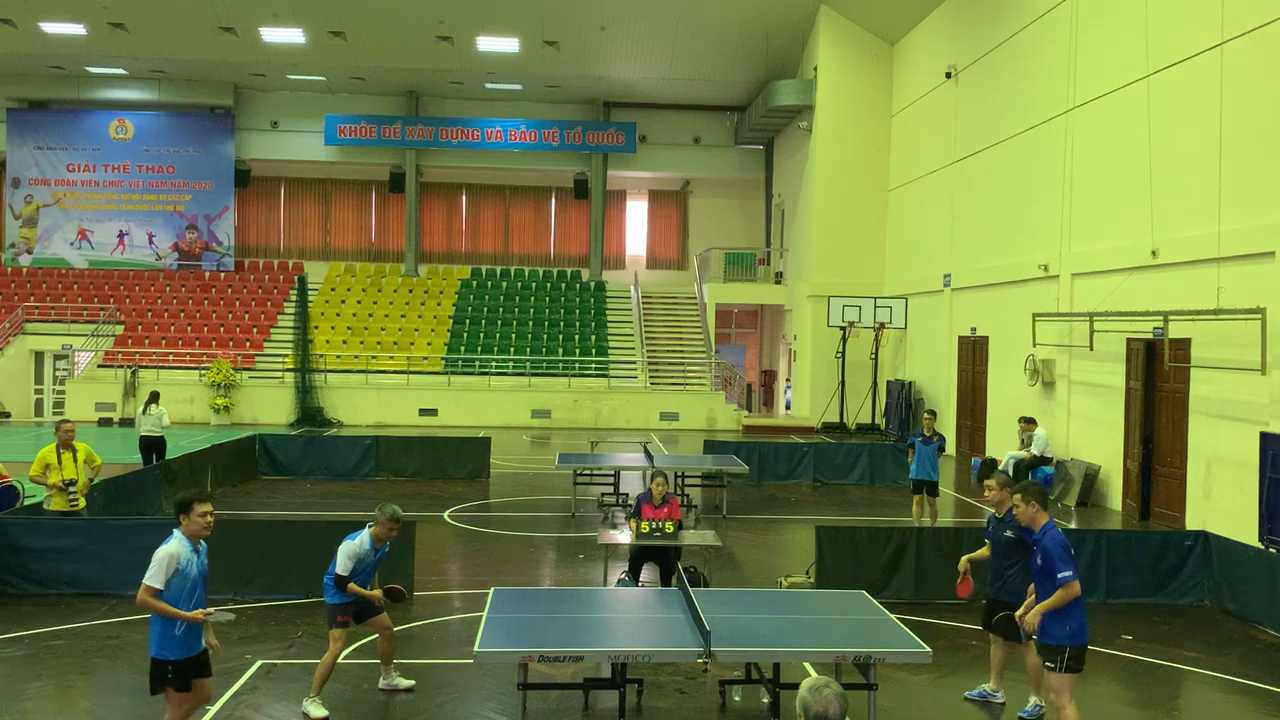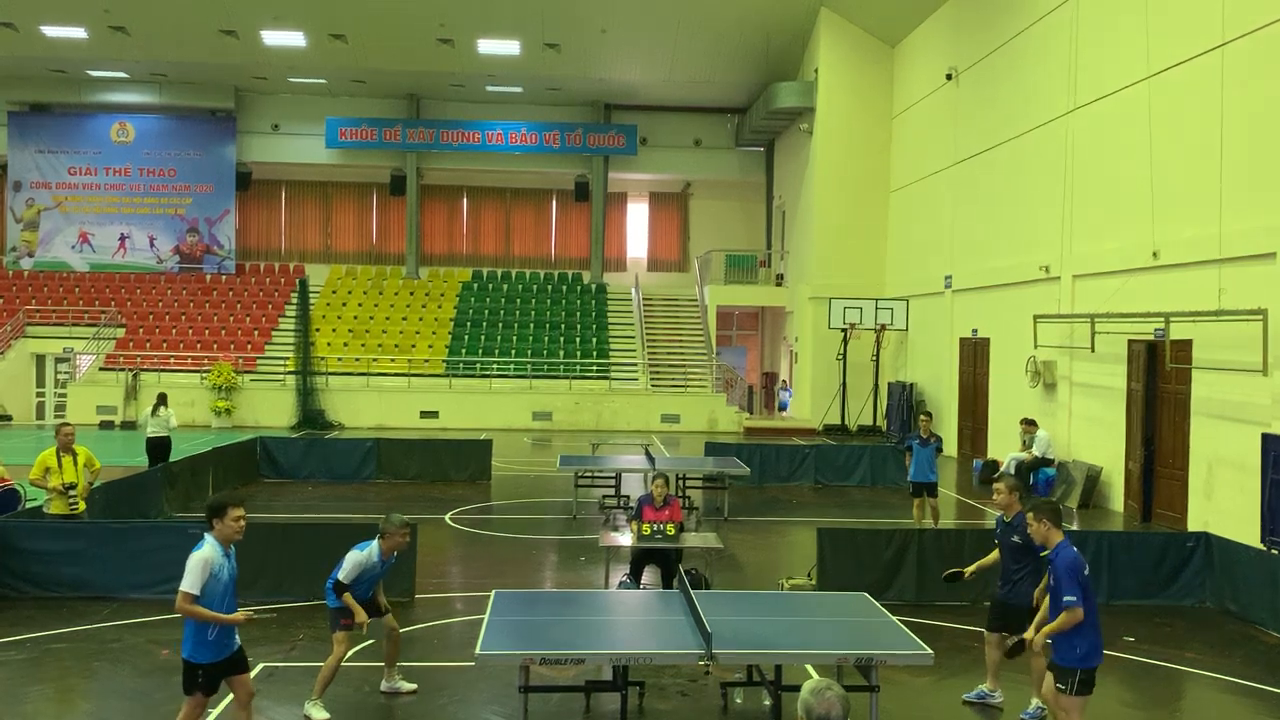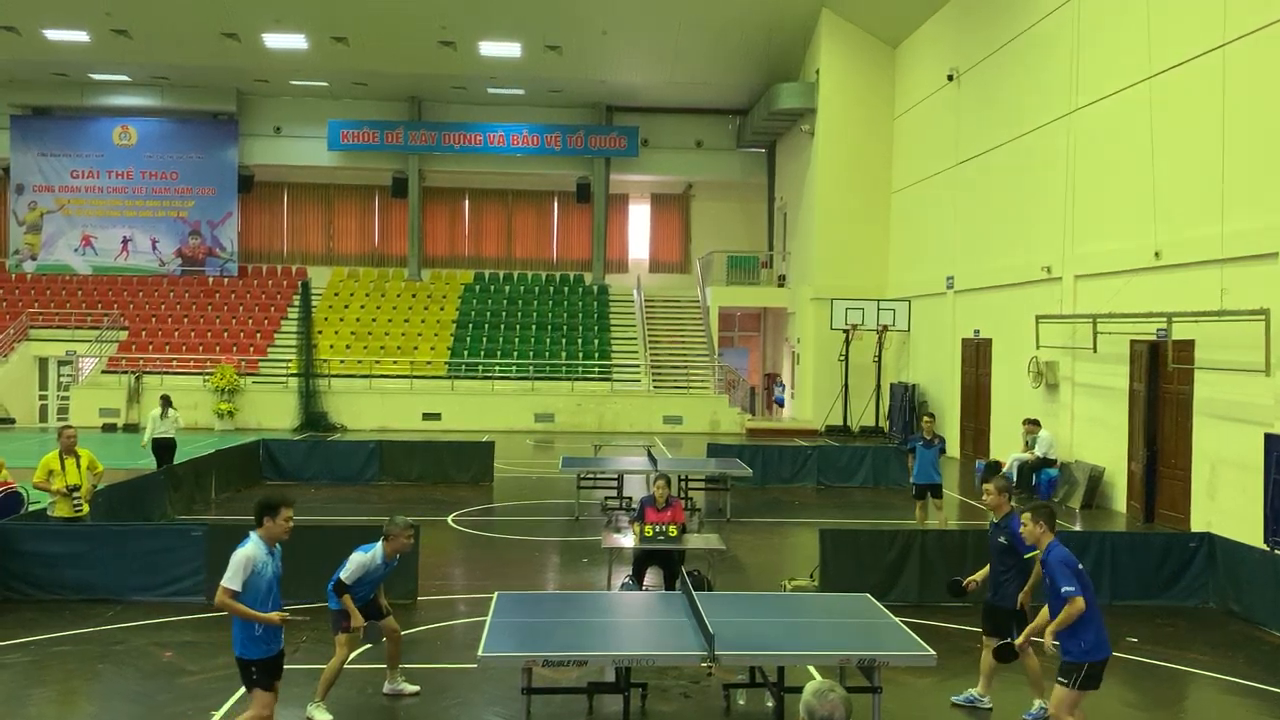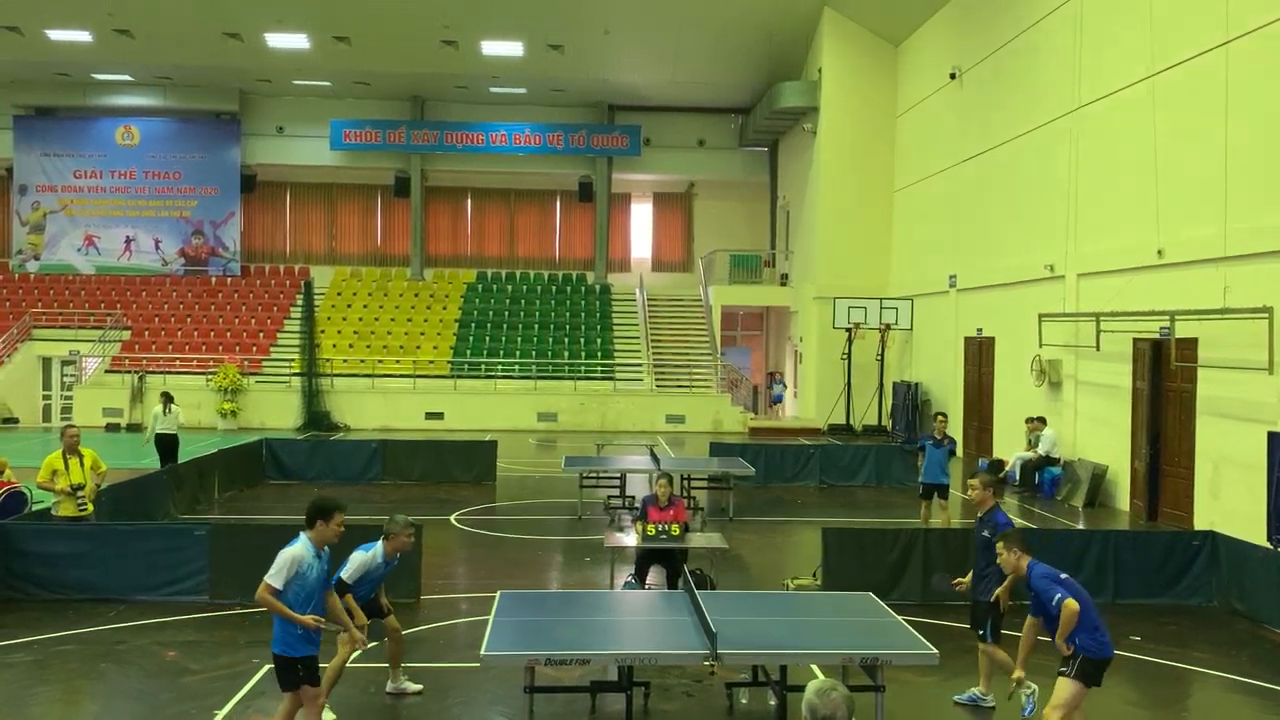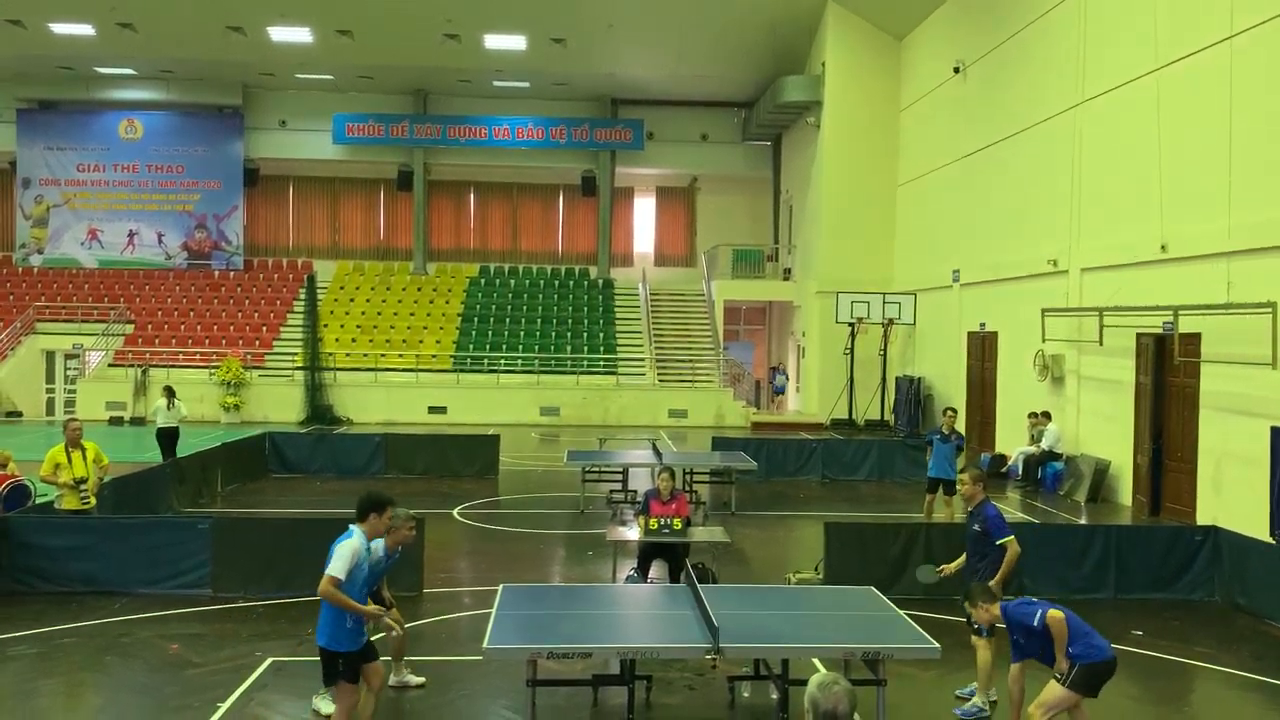
dt=0.3s
person 1, frame 1
left shoulder: (1021, 520)
right shoulder: (992, 519)
right wrist: (968, 558)
left hip: (1017, 594)
right hip: (997, 592)
left knee: (1025, 644)
right knee: (997, 638)
left ankle: (1036, 699)
right ankle: (994, 688)
person 1, frame 2
left shoulder: (1028, 526)
right shoulder: (1001, 522)
left wrist: (1041, 589)
right wrist: (978, 565)
left hip: (1025, 598)
right hip: (1003, 593)
left knee: (1032, 648)
right knee: (992, 638)
right ankle: (992, 690)
person 1, frame 3
left shoulder: (1016, 526)
right shoulder: (994, 523)
left wrist: (1026, 592)
right wrist: (980, 576)
left hip: (1012, 600)
right hip: (994, 597)
left knee: (1022, 649)
right knee: (989, 643)
right ankle: (981, 694)
person 1, frame 4
left shoulder: (1000, 521)
right shoulder: (981, 519)
left wrist: (1006, 587)
right wrist: (969, 578)
left hip: (993, 593)
right hip: (979, 591)
left knee: (988, 646)
right knee: (983, 643)
left ankle: (1025, 687)
right ankle: (983, 692)
person 1, frame 5
left shoulder: (990, 514)
right shoulder: (972, 512)
left elbow: (1014, 549)
left wrist: (998, 580)
right wrist: (953, 566)
left hip: (986, 586)
right hip: (974, 584)
left knee: (980, 640)
right knee: (983, 637)
right ankle: (985, 687)
person 2, frame 1
left shoulder: (201, 548)
right shoulder: (169, 551)
right elbow: (143, 598)
left wrist: (208, 630)
right wrist: (186, 615)
left hip: (194, 643)
right hip: (170, 647)
left knee: (203, 696)
person 2, frame 2
left shoulder: (229, 551)
right shoulder: (203, 556)
right elbow: (182, 605)
right wrist: (226, 619)
left hip: (229, 644)
right hip: (203, 650)
left knee: (245, 694)
person 2, frame 3
left shoulder: (275, 550)
right shoulder: (246, 553)
right elbow: (221, 600)
right wrist: (262, 617)
left hip: (272, 643)
right hip: (252, 647)
left knee: (269, 702)
person 2, frame 4
left shoulder: (323, 553)
right shoulder: (293, 553)
left elbow: (329, 596)
right elbow: (262, 595)
left wrist: (351, 629)
right wrist: (298, 618)
left hip: (308, 642)
right hip: (292, 644)
left knee: (294, 701)
person 2, frame 5
left shoulder: (362, 545)
right shoulder: (350, 545)
right elbow: (324, 589)
left wrist: (381, 617)
right wrist: (362, 610)
left hip: (355, 634)
right hip: (338, 638)
left knee: (376, 681)
right knee: (348, 701)
person 3, frame 1
left shoulder: (384, 542)
right shoulder: (352, 545)
right elbow: (340, 581)
left wrist: (375, 590)
right wrist: (369, 594)
left hip: (363, 594)
right hip: (339, 596)
left knee: (387, 629)
right knee: (337, 647)
left ankle: (388, 678)
right ankle: (311, 700)
person 3, frame 2
left shoulder: (391, 553)
right shoulder: (361, 555)
right elbow: (339, 587)
left wrist: (380, 595)
right wrist: (358, 611)
left hip: (364, 596)
right hip: (341, 600)
left knee: (393, 630)
right knee: (341, 650)
left ankle: (391, 680)
right ankle: (313, 703)
person 3, frame 3
left shoulder: (393, 555)
right shoulder: (364, 556)
right elbow: (339, 587)
left wrist: (381, 597)
right wrist: (355, 615)
left hip: (366, 599)
right hip: (343, 602)
left knee: (394, 632)
right knee: (343, 653)
left ankle: (393, 682)
person 3, frame 4
left shoulder: (395, 554)
right shoulder: (364, 557)
right elbow: (340, 587)
left wrist: (381, 596)
right wrist: (357, 614)
left hip: (366, 598)
right hip: (345, 601)
left knee: (395, 631)
right knee: (346, 651)
left ankle: (397, 681)
right ankle: (320, 702)
person 3, frame 5
left shoulder: (396, 548)
right shoulder: (369, 549)
left wrist: (383, 590)
left hip: (369, 591)
left knee: (398, 624)
left ankle: (399, 674)
right ankle: (322, 696)
person 4, frame 1
left shoulder: (1052, 540)
right shoulder: (1043, 538)
left elbow: (1073, 588)
left wrist: (1038, 611)
right wrist: (1026, 606)
left hip: (1065, 634)
right hip: (1055, 632)
left knee: (1060, 699)
right knee: (1060, 696)
person 4, frame 2
left shoulder: (1064, 561)
right shoulder: (1062, 555)
left elbow: (1075, 614)
left wrist: (1044, 634)
right wrist: (1034, 628)
left hip: (1077, 652)
right hip: (1068, 648)
right knee: (1050, 696)
person 4, frame 3
left shoulder: (1056, 559)
right shoulder: (1053, 556)
left elbow: (1077, 605)
right elbow: (1055, 605)
left wrist: (1050, 630)
right wrist: (1027, 634)
left hip: (1084, 649)
right hip: (1077, 646)
person 4, frame 4
left shoulder: (1038, 578)
right shoulder: (1036, 576)
left elbow: (1071, 608)
right elbow: (1031, 626)
left wrist: (1059, 639)
right wrist: (1019, 667)
left hip: (1088, 650)
right hip: (1093, 648)
person 4, frame 5
left shoulder: (1014, 611)
right shoulder: (1015, 630)
left elbow: (1057, 617)
right elbow: (1015, 679)
left wrist: (1061, 659)
left hip: (1090, 658)
right hip: (1100, 657)
right knee: (1070, 702)
